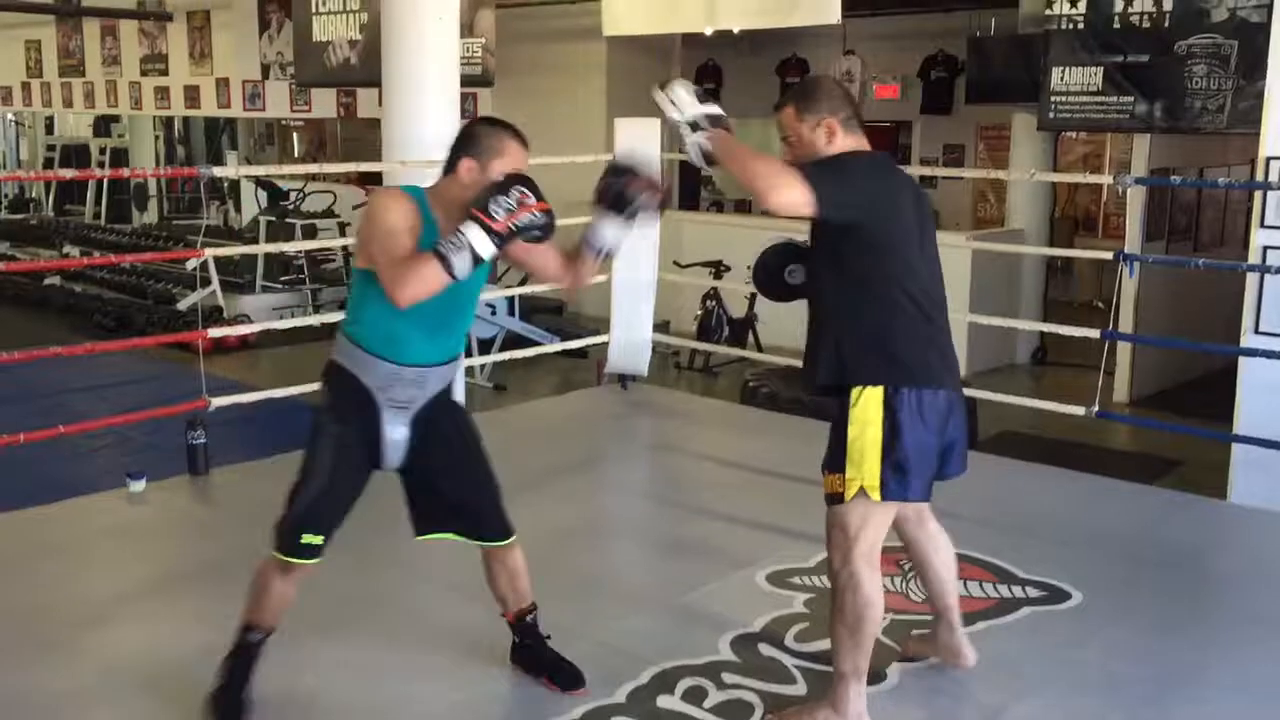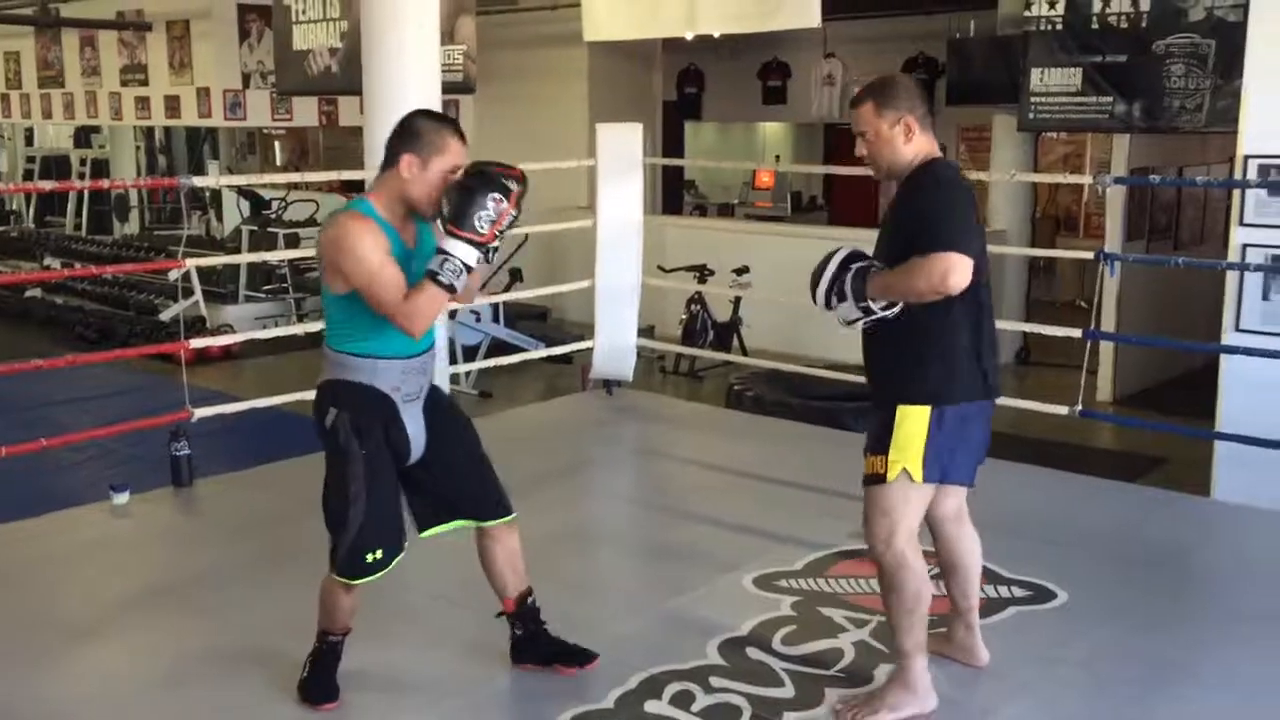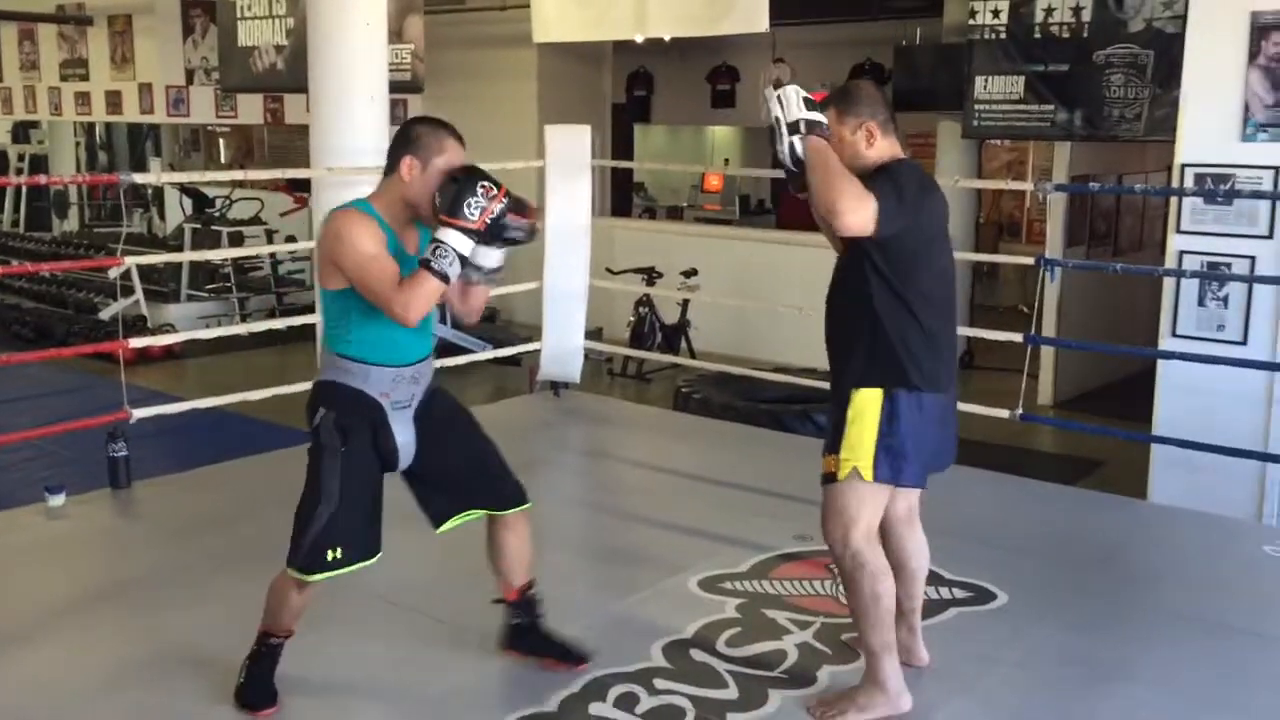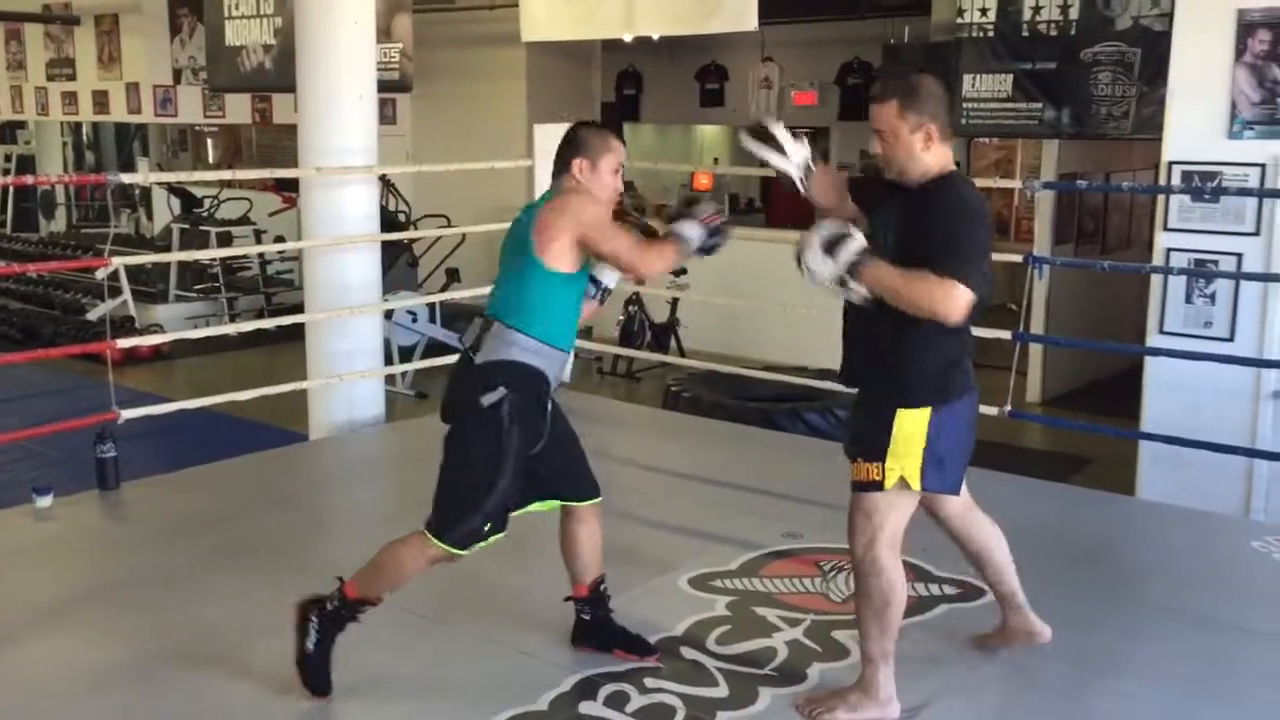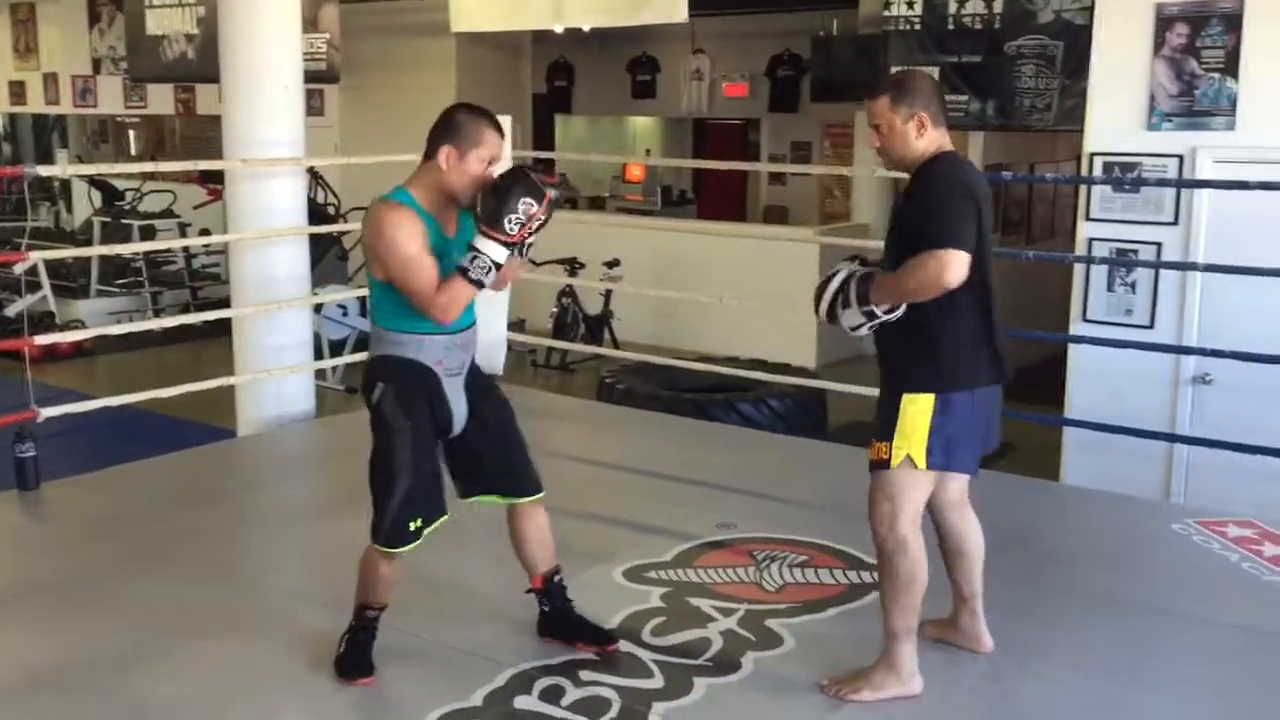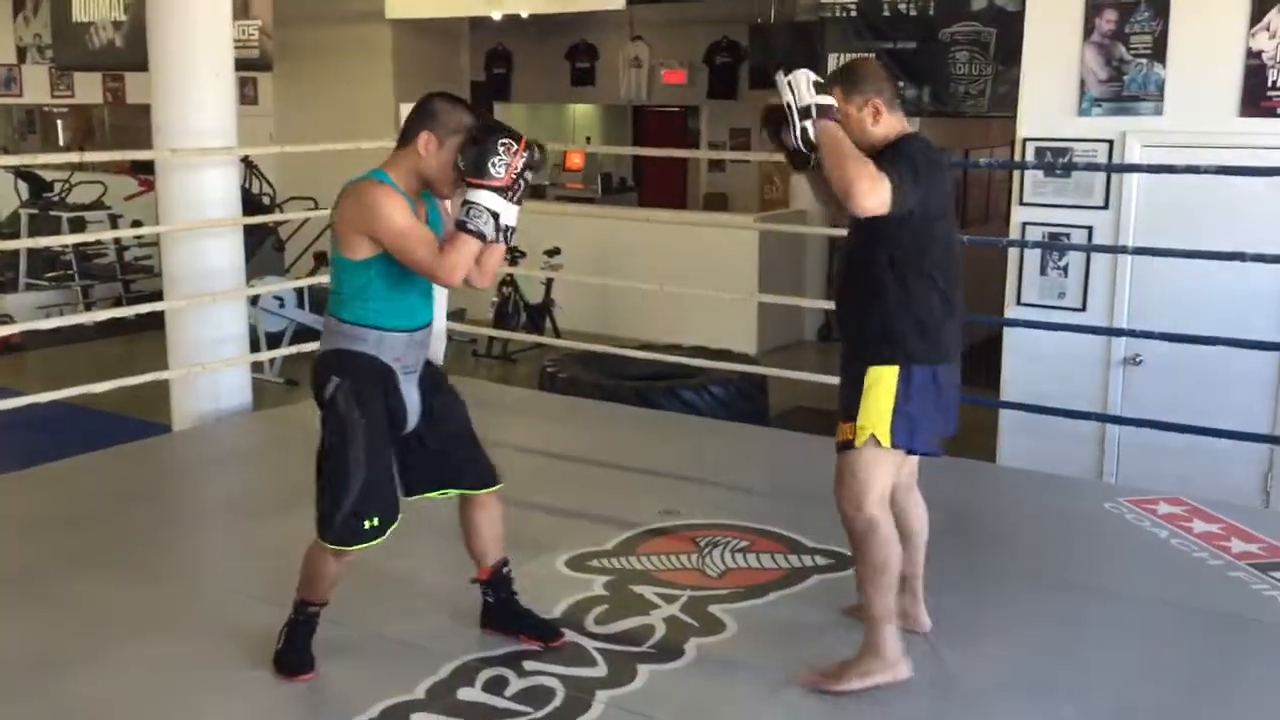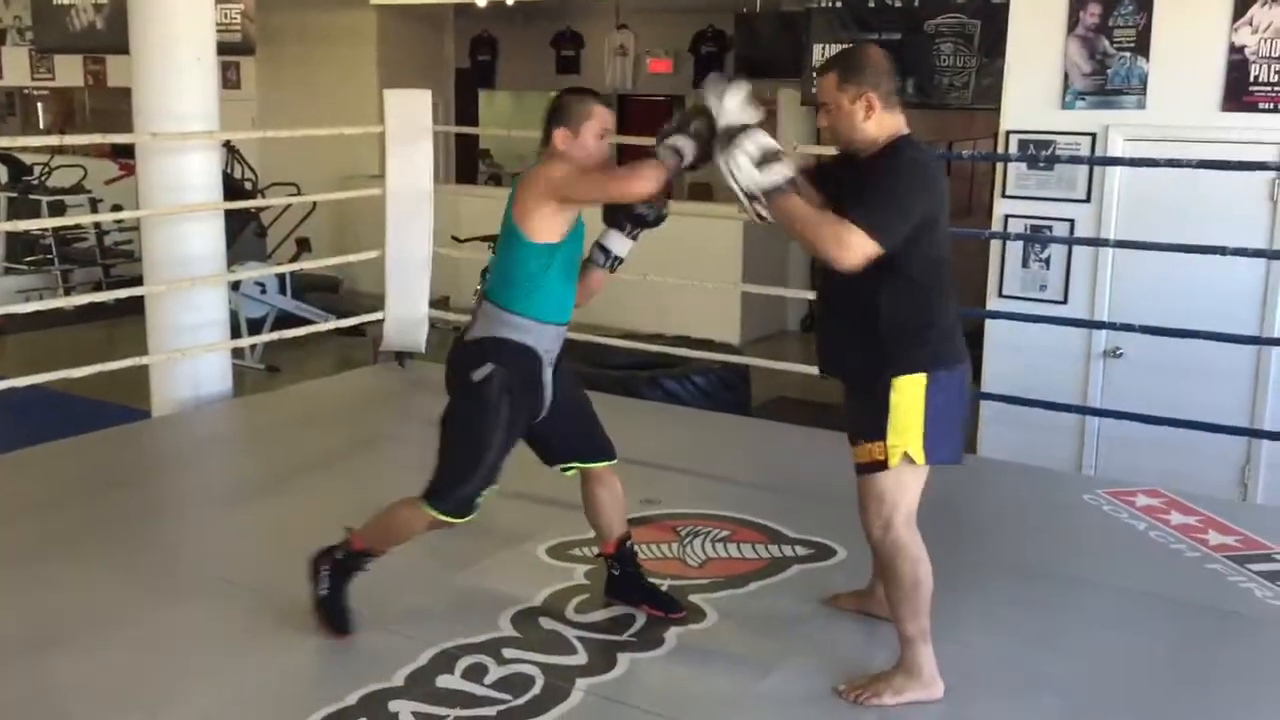
dt=0.5s
person 1, frame 1
left shoulder: (851, 175)
right shoulder: (893, 183)
left elbow: (774, 192)
left wrist: (708, 131)
right wrist: (811, 272)
left hip: (884, 392)
right hip: (923, 381)
left knee: (852, 545)
right knee: (909, 514)
right ankle: (951, 635)
person 1, frame 2
left shoulder: (940, 187)
right shoulder: (924, 187)
left elbow: (949, 274)
left wrist: (869, 286)
right wrist: (868, 282)
left hip: (930, 393)
right hip: (946, 387)
left knee: (890, 533)
right knee: (946, 512)
right ankle: (965, 635)
person 1, frame 3
left shoulder: (897, 183)
right shoulder: (907, 187)
left elbow: (851, 218)
right elbow: (855, 233)
left wrist: (808, 138)
right wrist: (808, 171)
left hip: (889, 387)
right hip: (918, 382)
left knee: (850, 529)
right knee: (897, 515)
right ankle: (907, 636)
person 1, frame 4
left shoulder: (960, 210)
right shoulder: (904, 189)
left elbow: (947, 303)
right elbow: (849, 209)
left wrist: (861, 263)
right wrist: (801, 166)
left hip: (917, 400)
right hip: (899, 389)
left knee: (872, 538)
right knee: (954, 507)
right ankle: (1021, 619)
person 1, frame 5
left shoulder: (941, 182)
right shoulder: (951, 178)
left elbow: (943, 271)
left wrist: (873, 289)
right wrist: (873, 277)
left hip: (937, 381)
right hip: (959, 374)
left knee: (894, 516)
right knee: (947, 499)
left ankle: (898, 666)
right ankle: (970, 622)
person 1, frame 6
left shoulder: (914, 158)
right shoulder: (901, 159)
left elbow: (865, 197)
right elbow: (858, 199)
left wrist: (819, 121)
right wrist: (814, 140)
left hip: (900, 358)
right hip: (907, 351)
left knee: (861, 499)
right knee: (896, 483)
left ankle: (882, 650)
right ankle: (909, 602)
person 1, frame 7
left shoulder: (905, 168)
right shoulder: (868, 161)
left elbow: (844, 249)
right elbow: (804, 185)
left wrist: (764, 184)
right wrist: (747, 134)
left hip: (909, 370)
right hip: (882, 361)
left knee: (886, 515)
right knee: (882, 500)
left ankle: (918, 669)
right ankle: (884, 593)
person 2, frame 1
left shoulder: (496, 223)
right shoulder: (394, 207)
left elbow: (573, 275)
right elbow: (401, 291)
left wrist: (614, 219)
right wrist: (481, 231)
left hip: (430, 403)
right hip: (358, 399)
left knee: (495, 533)
right knee: (300, 547)
left ankle: (530, 642)
right ankle: (241, 664)
person 2, frame 2
left shoulder: (420, 219)
right shoulder: (351, 230)
left elbow: (464, 292)
right elbow: (411, 319)
left wrist: (483, 229)
right wrist: (466, 239)
left hip: (419, 395)
right hip: (361, 406)
left knee: (493, 514)
right knee: (358, 559)
left ankle: (529, 635)
right ankle: (325, 655)
person 2, frame 3
left shoulder: (434, 223)
right shoulder: (350, 227)
left elbow: (468, 312)
right elbow: (407, 308)
left wrist: (489, 242)
right wrist: (458, 231)
left hip: (420, 399)
right hip: (354, 409)
left knee: (508, 504)
right knee: (314, 558)
left ankle: (524, 625)
right ankle: (263, 659)
person 2, frame 4
left shoulder: (551, 221)
right shoulder: (573, 209)
left elbow: (566, 311)
right elbow: (648, 261)
left wrist: (610, 269)
right wrist: (692, 230)
left hip: (523, 386)
right hip: (501, 387)
left knee: (583, 500)
right knee: (450, 536)
left ankle: (593, 621)
right ankle: (329, 614)
person 2, frame 5
left shoulder: (465, 206)
right shoulder: (392, 219)
left elbow: (503, 279)
right elbow: (442, 308)
left wrist: (523, 221)
right wrist: (495, 235)
left hip: (461, 372)
right hip: (405, 380)
left knee: (525, 493)
right knee: (397, 532)
left ankle: (555, 611)
right ankle: (362, 631)
person 2, frame 6
left shoulder: (429, 202)
right shoulder: (371, 198)
left elbow: (480, 277)
right elbow: (447, 270)
left wrist: (506, 192)
right wrist: (485, 187)
left hip: (414, 368)
right hip: (359, 374)
left knee: (480, 486)
right knee: (348, 529)
left ankle: (499, 603)
right ankle: (300, 627)
person 2, frame 7
left shoulder: (562, 202)
right shoulder: (548, 179)
left elbow: (578, 294)
right elbow: (631, 184)
left wrist: (623, 233)
right wrist: (684, 140)
left hip: (538, 359)
right hip: (499, 363)
left knee: (596, 462)
right knee: (449, 503)
left ankle: (626, 577)
right ankle: (339, 563)
